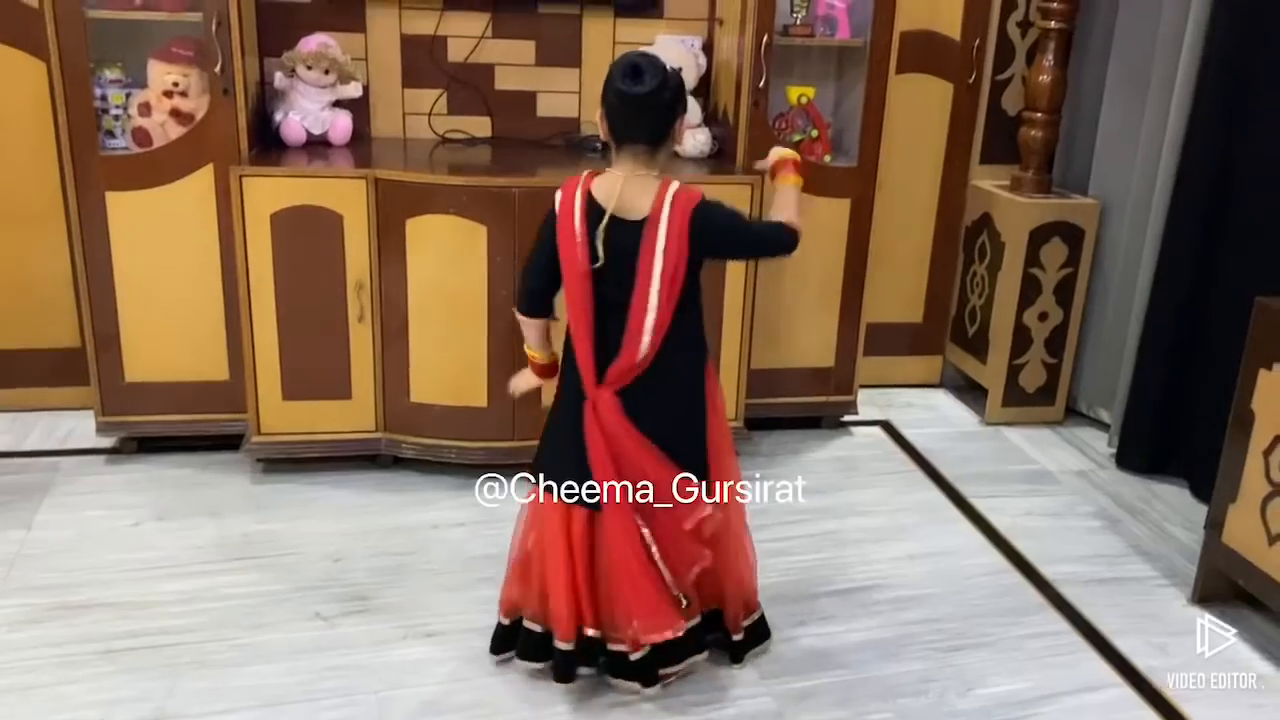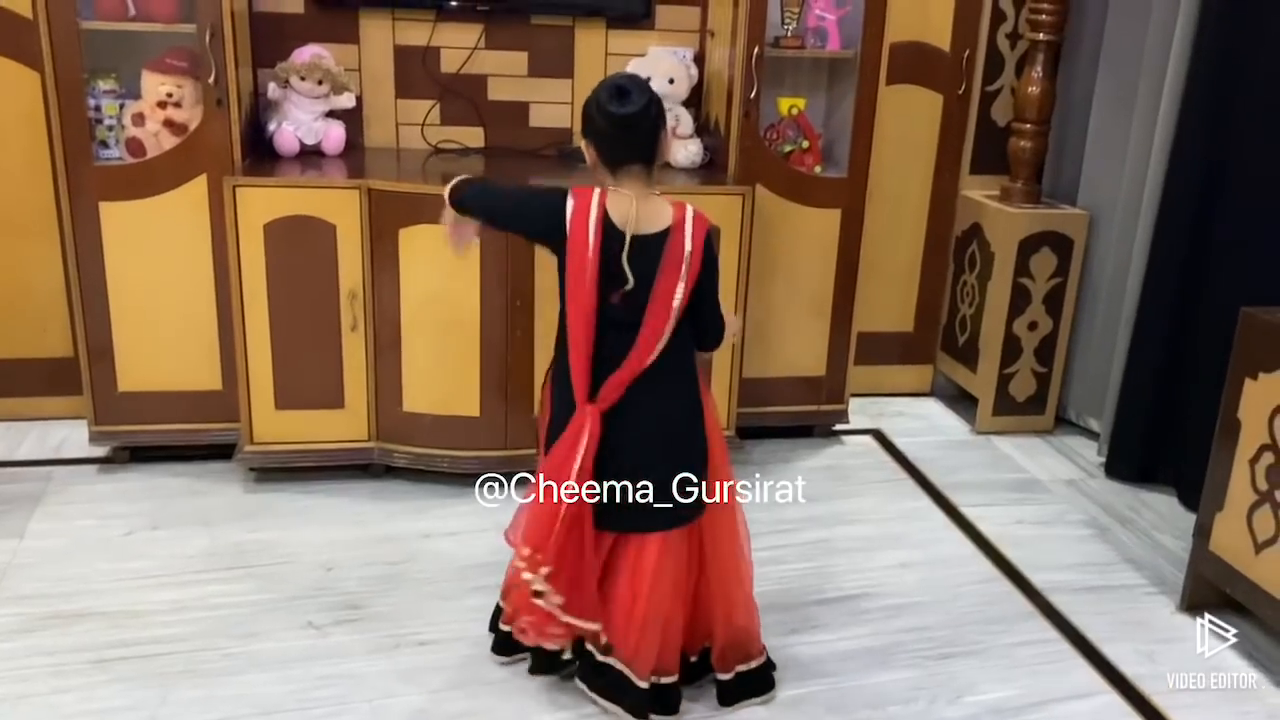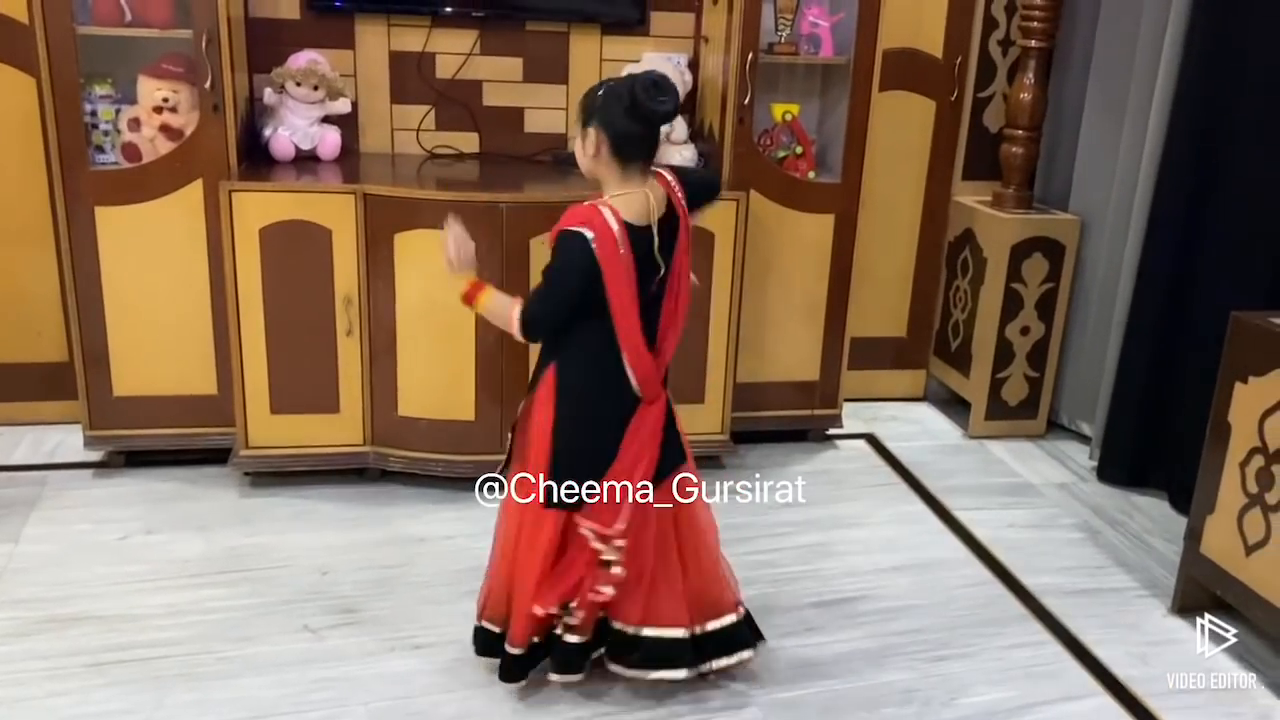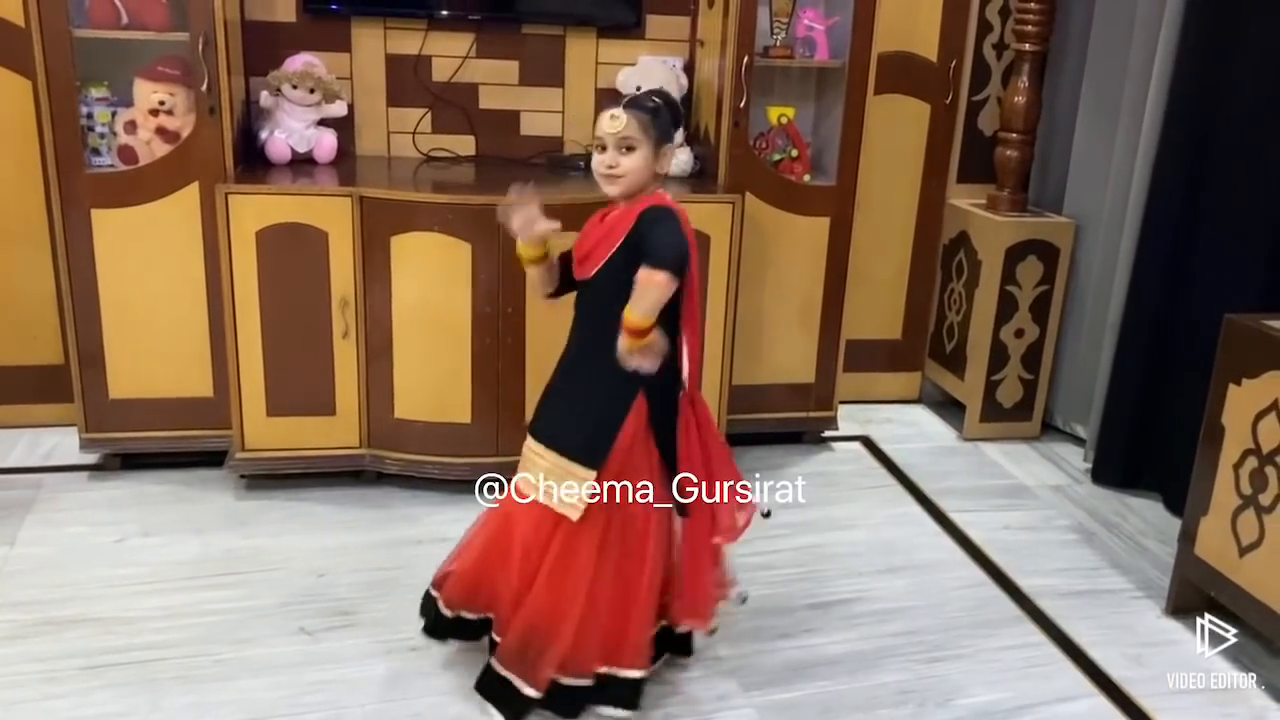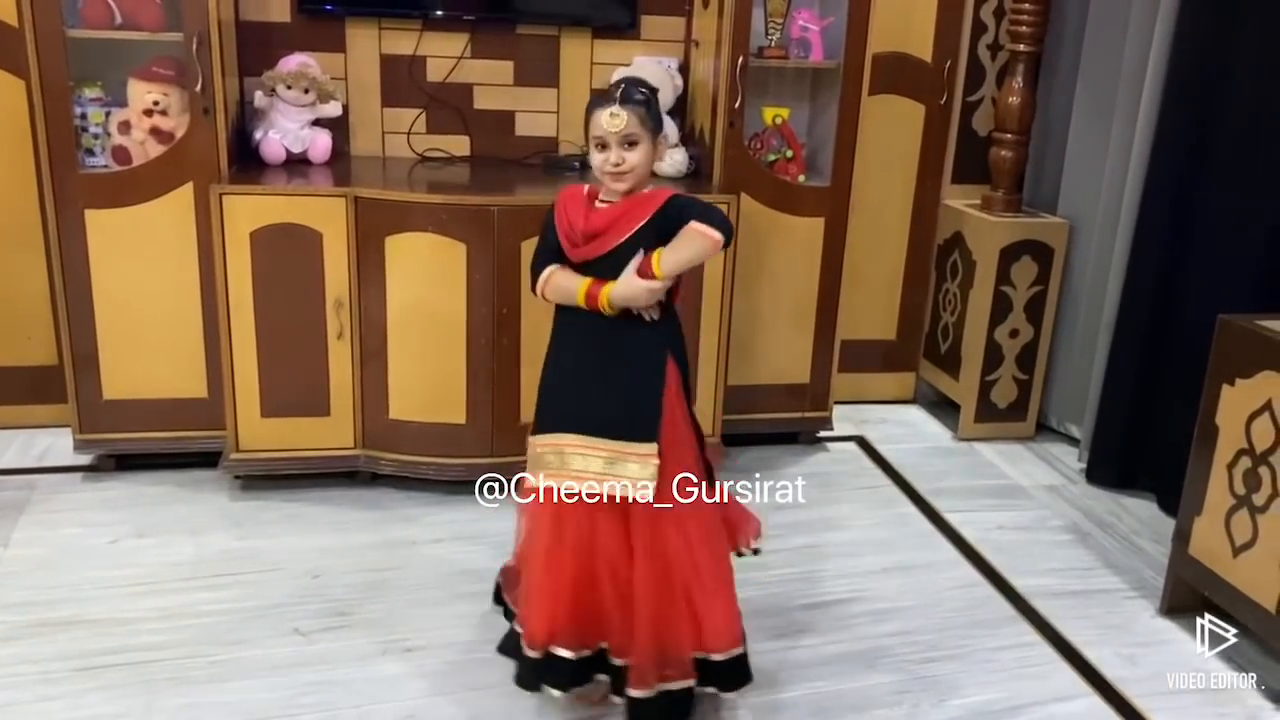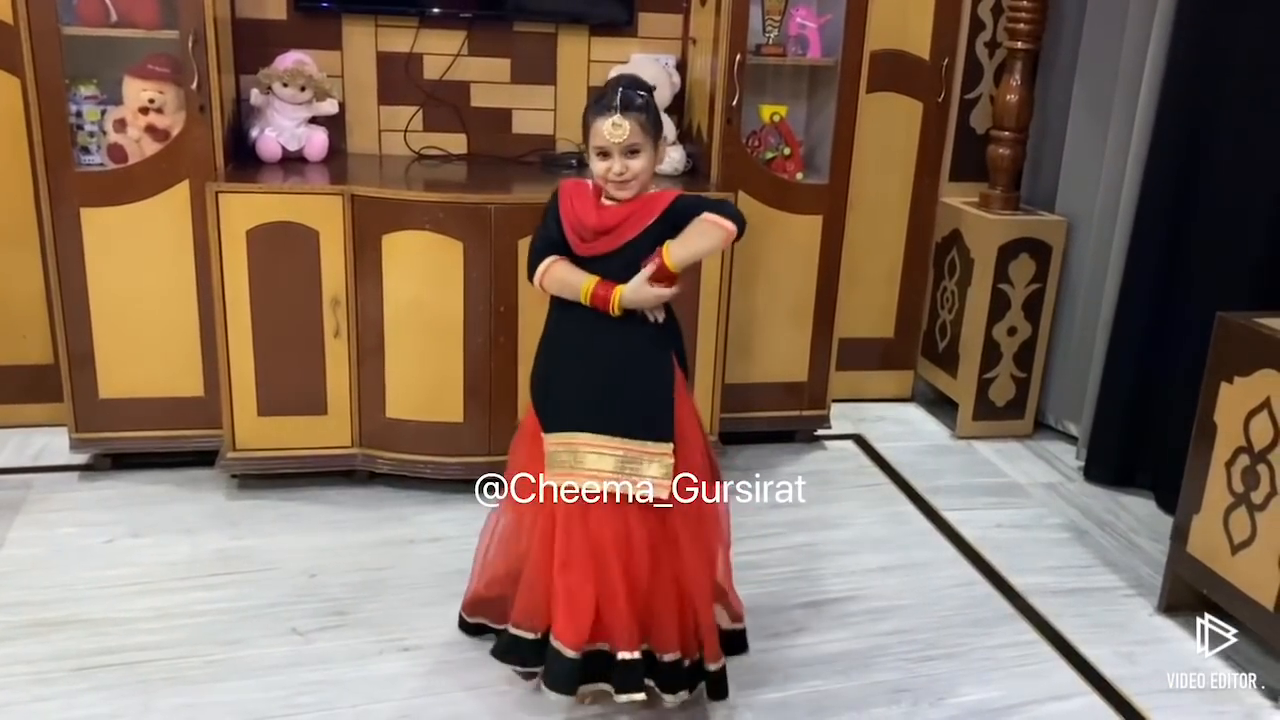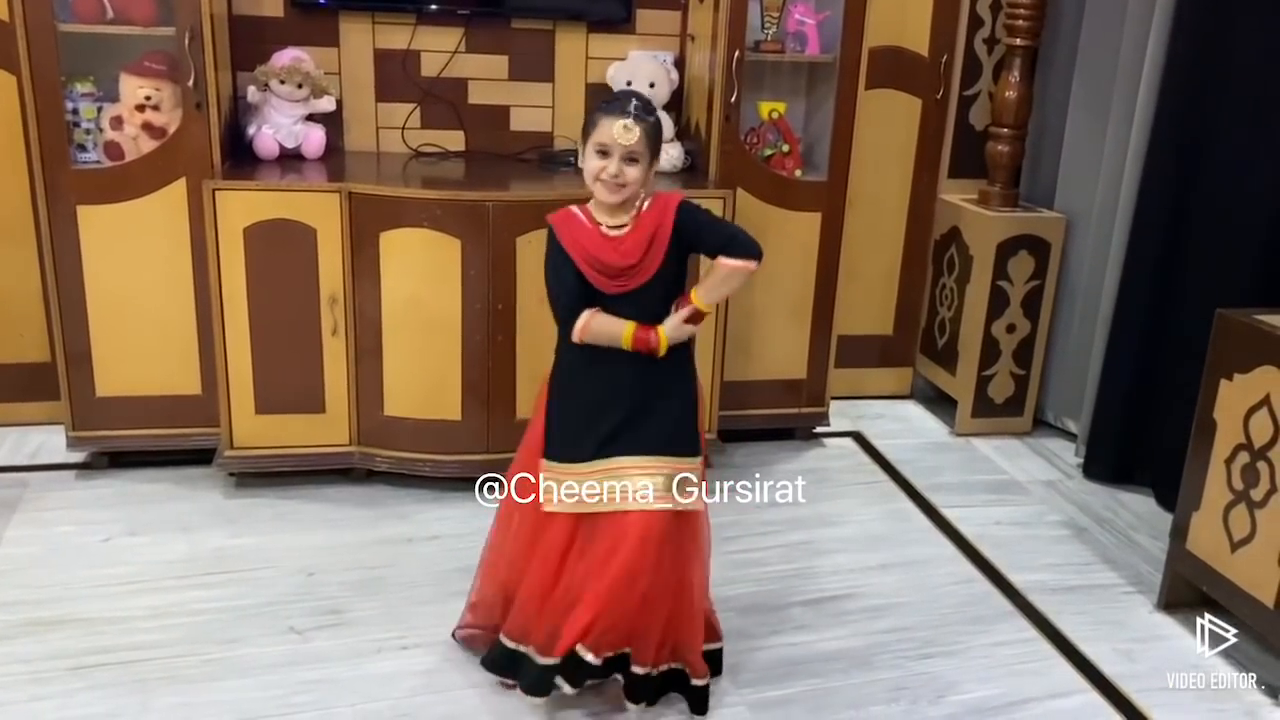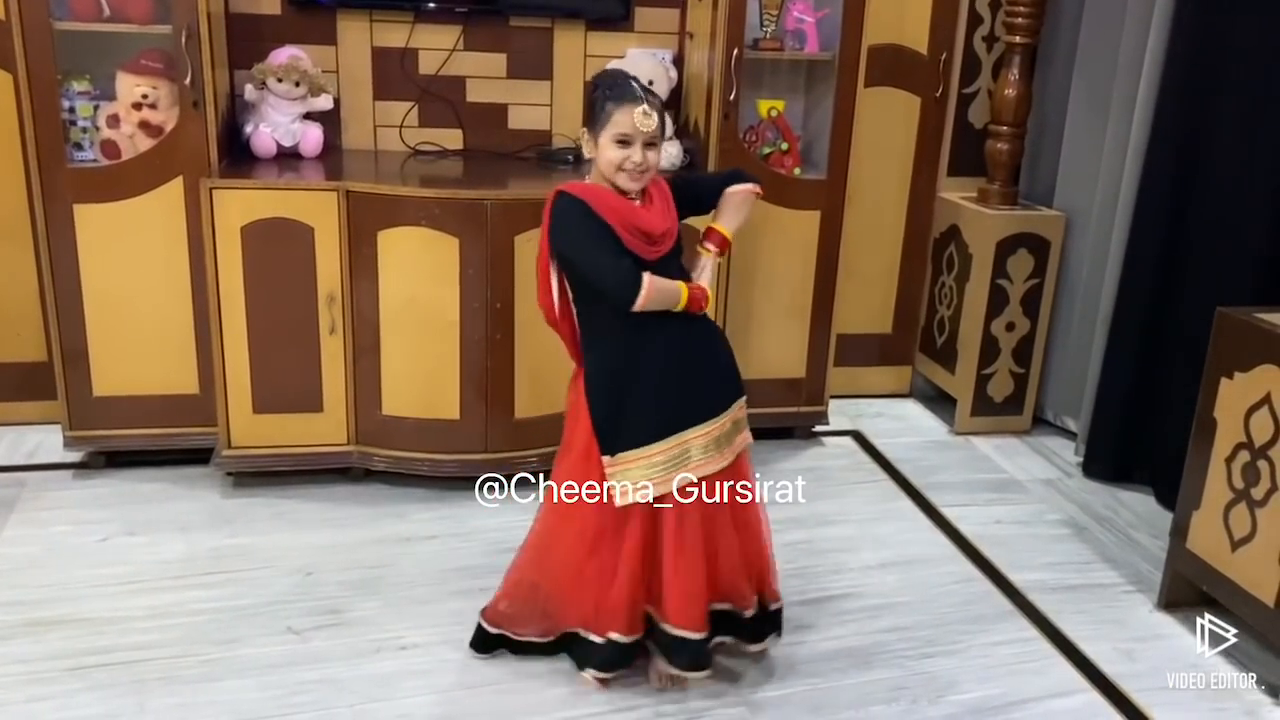
dt=0.4s
person 1, frame 1
left shoulder: (570, 201)
right shoulder: (689, 211)
left elbow: (534, 303)
right elbow: (781, 240)
left wrist: (538, 366)
right wrist: (787, 170)
left hip: (592, 393)
right hip: (673, 397)
left knee: (584, 514)
right knee: (681, 512)
left ankle: (576, 630)
right ankle: (680, 627)
person 1, frame 2
left shoulder: (570, 212)
right shoulder: (694, 230)
left elbow: (466, 198)
right elbow: (705, 333)
left wrist: (463, 214)
right wrist: (722, 332)
left hip: (585, 410)
right hip: (668, 417)
left knee: (574, 521)
right knee: (666, 532)
left ankle: (553, 631)
right ankle: (656, 655)
person 1, frame 3
left shoulder: (583, 237)
right shoulder: (670, 193)
left elbow: (531, 325)
right elbow: (708, 186)
left wrist: (471, 282)
left hip: (580, 404)
right hip: (642, 401)
left knee: (560, 520)
right knee: (650, 509)
left ankle: (540, 632)
right ankle: (658, 625)
person 1, frame 4
left shoulder: (657, 218)
right shoulder: (608, 221)
left elbow: (662, 270)
right elbow: (555, 281)
left wrist: (637, 335)
right wrist: (534, 240)
left hip: (624, 405)
right hip: (585, 392)
left knee: (589, 533)
right knee: (599, 530)
left ankle: (568, 668)
right ankle: (640, 635)
person 1, frame 5
left shoulder: (667, 208)
right shoulder: (569, 205)
left elbow: (714, 231)
right elbow: (544, 278)
left wrist: (648, 277)
right wrist: (610, 294)
left hip: (643, 387)
right hip: (572, 382)
left knee: (647, 518)
right knee: (570, 510)
left ankle: (663, 659)
right ankle: (568, 634)
person 1, frame 6
left shoulder: (671, 208)
right shoulder: (567, 201)
left elbow: (726, 222)
right elbow: (542, 269)
left wrist: (656, 276)
right wrist: (617, 296)
left hip: (643, 390)
right hip: (569, 384)
left knee: (645, 522)
right knee: (566, 516)
left ankle: (658, 644)
right ankle: (572, 637)
person 1, frame 7
left shoulder: (672, 216)
right shoulder: (564, 230)
left elbow: (743, 254)
right elbow: (575, 322)
left wrist: (689, 312)
right wrist: (653, 337)
left hip: (658, 406)
right hip: (582, 403)
left knee: (647, 535)
right knee: (559, 528)
left ankle: (642, 651)
right ankle: (539, 641)
person 1, frame 8
left shoulder: (661, 192)
right shoulder: (572, 208)
left elbow: (741, 187)
right elbow: (625, 290)
left wrist: (711, 252)
right wrist: (692, 293)
left hip: (693, 375)
right hip: (620, 387)
left knee: (704, 502)
right knee: (612, 514)
left ankle: (687, 627)
right ankle: (600, 629)
